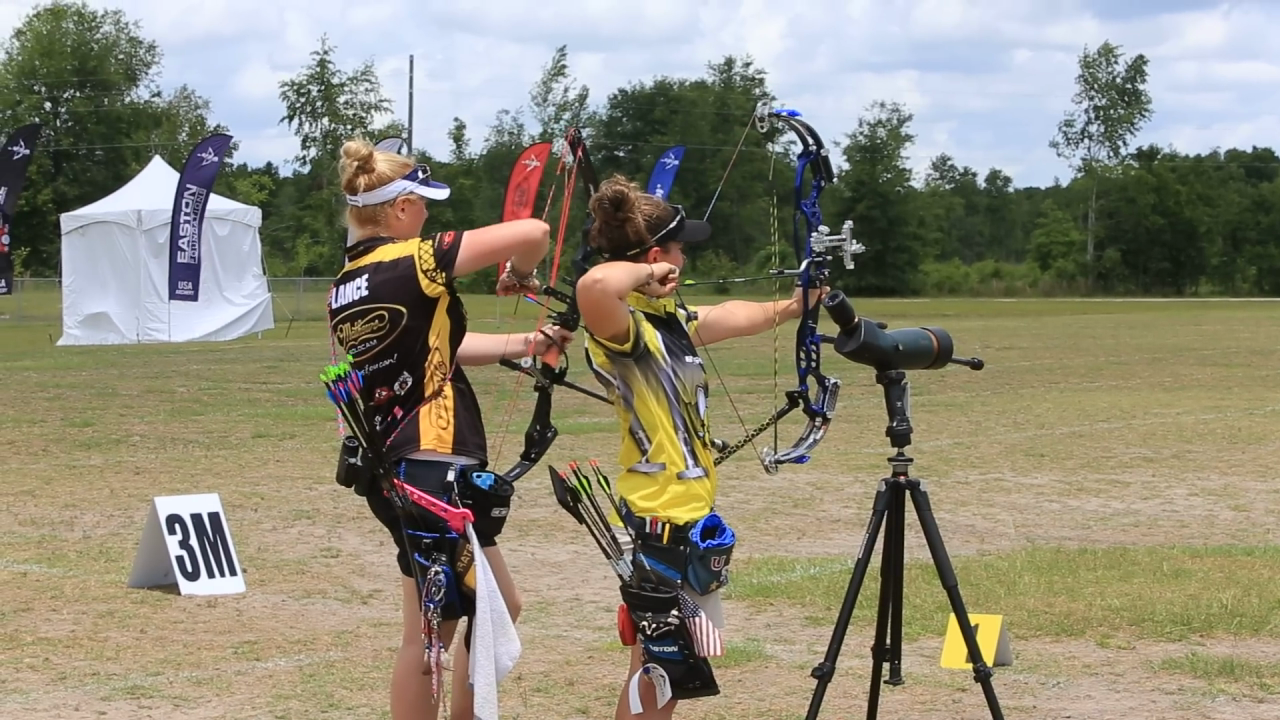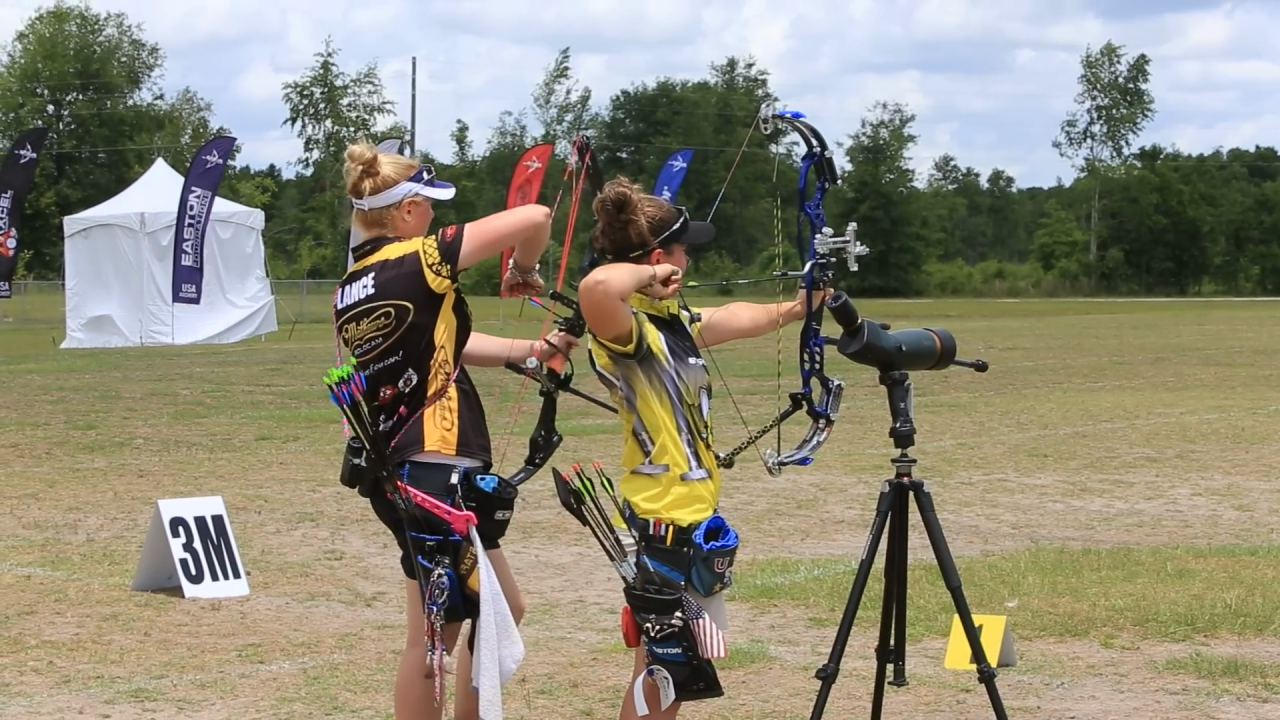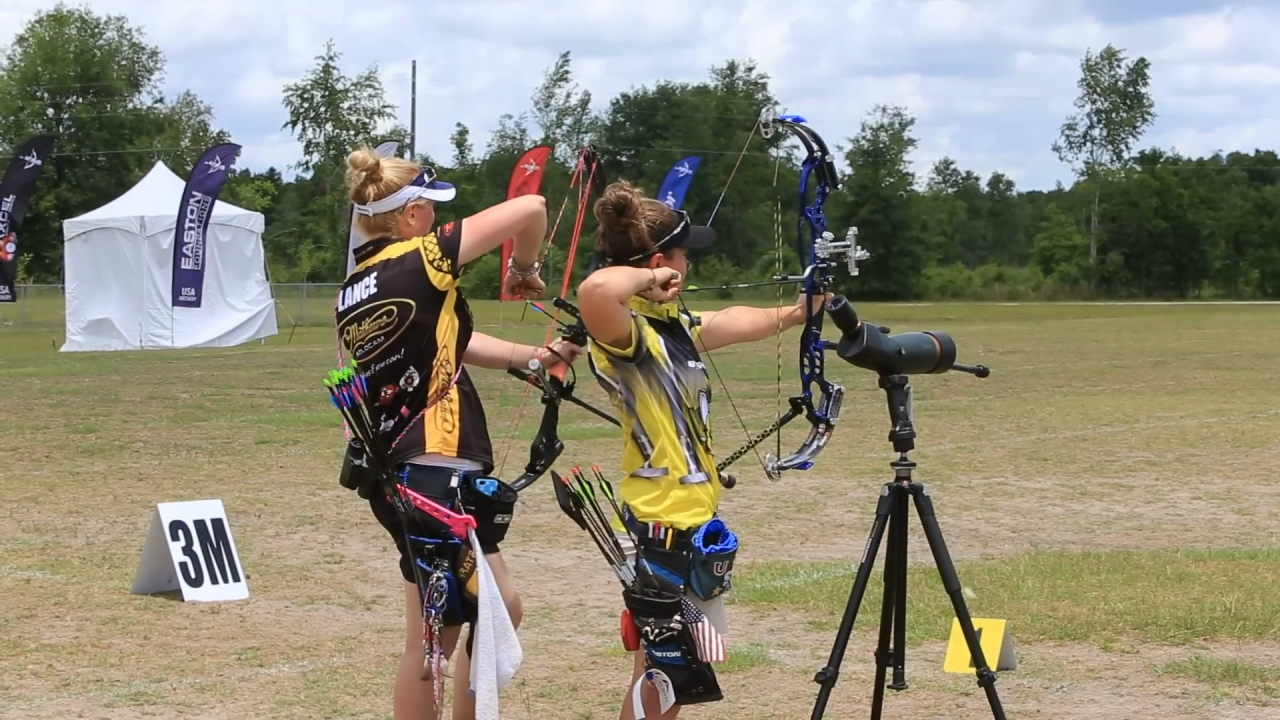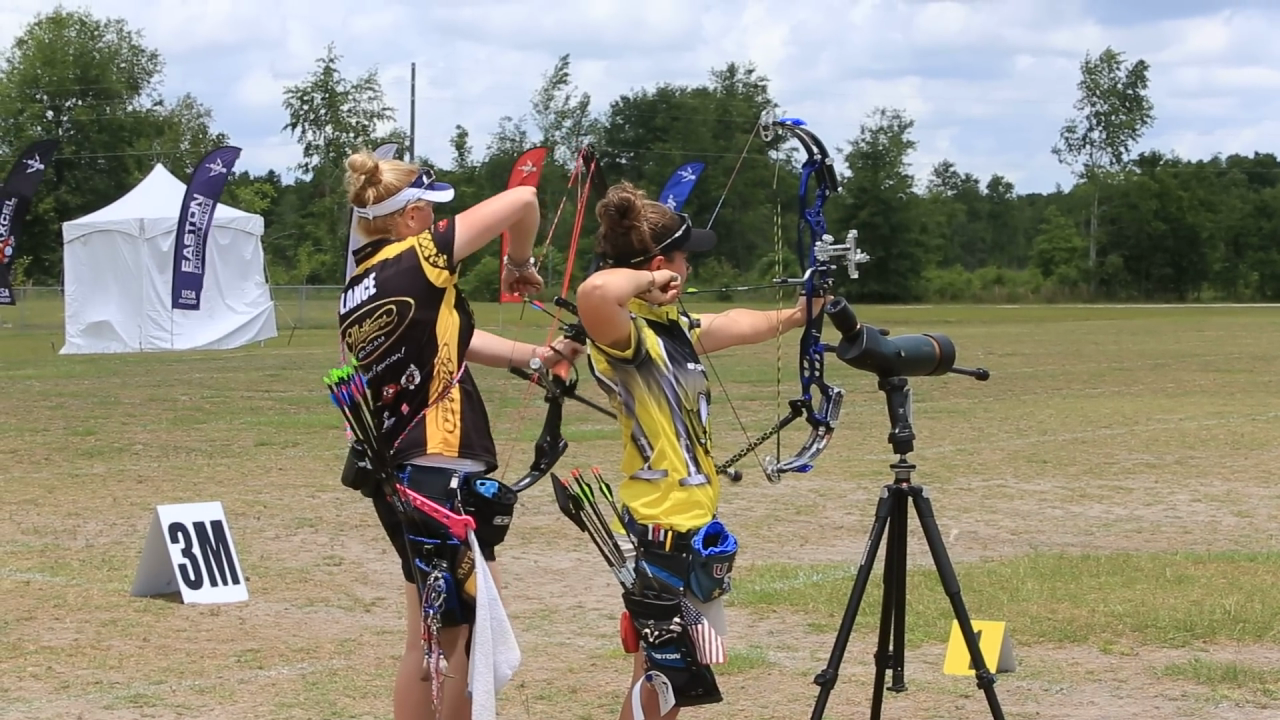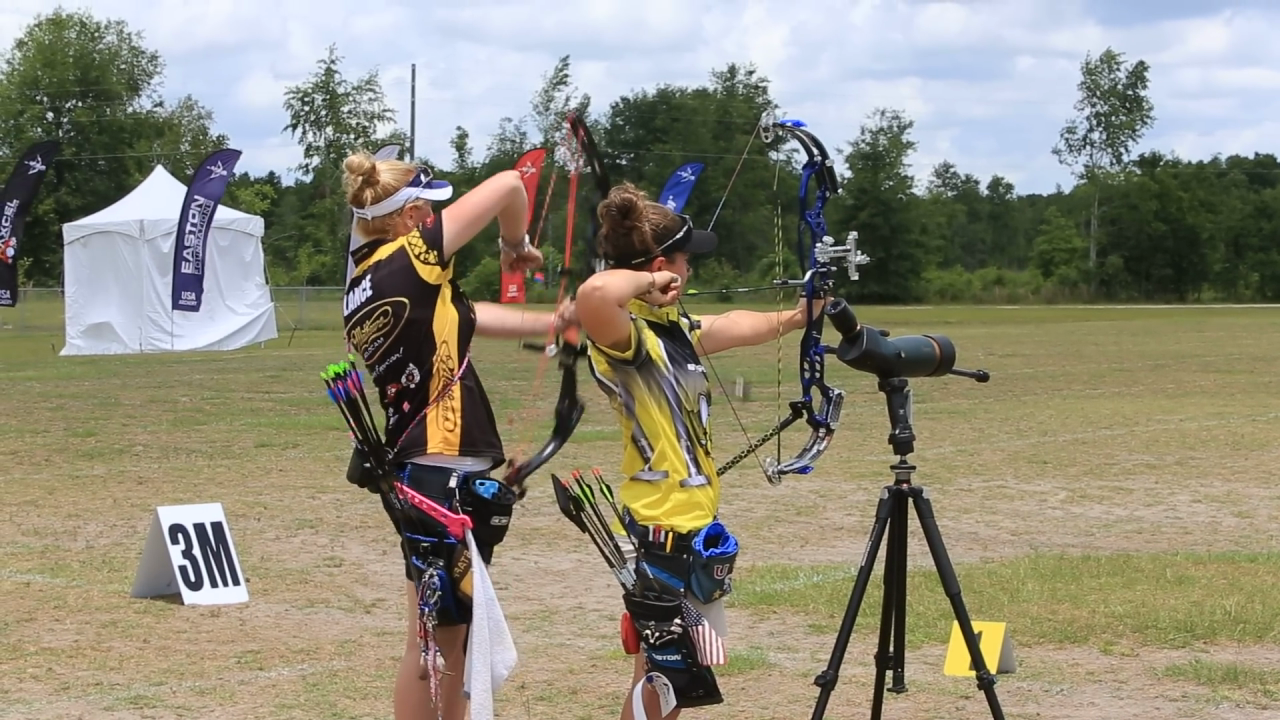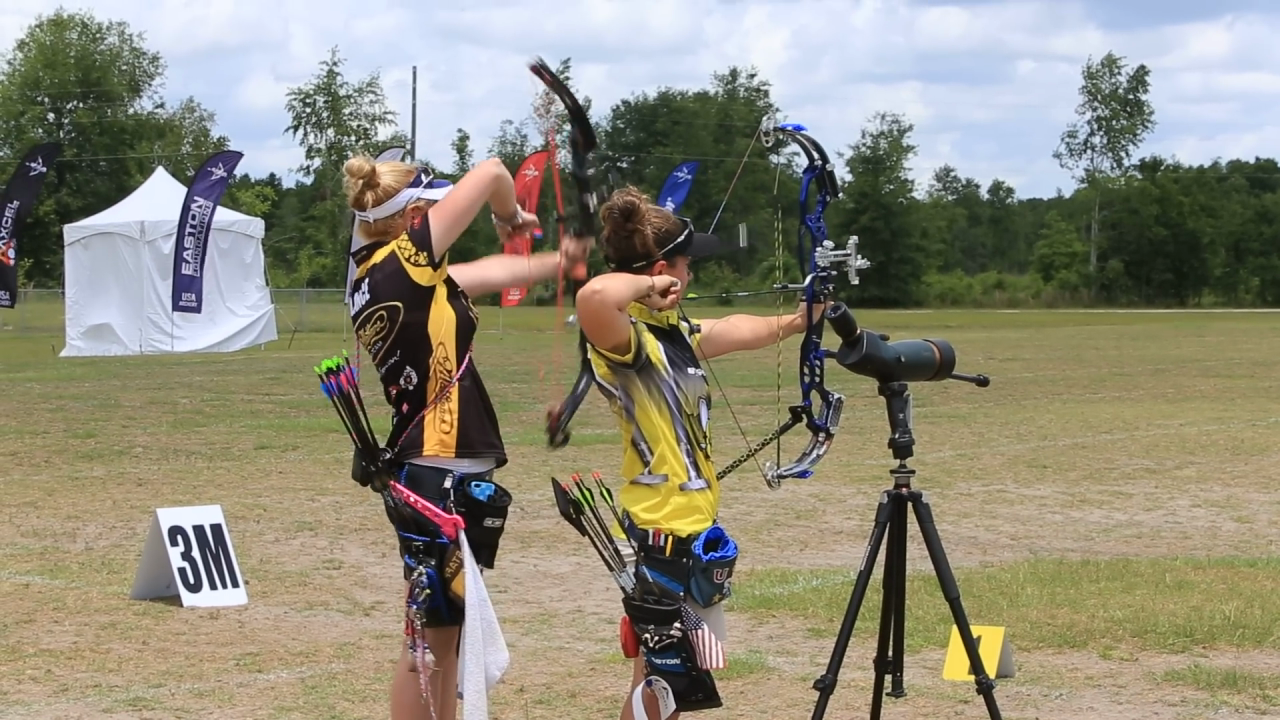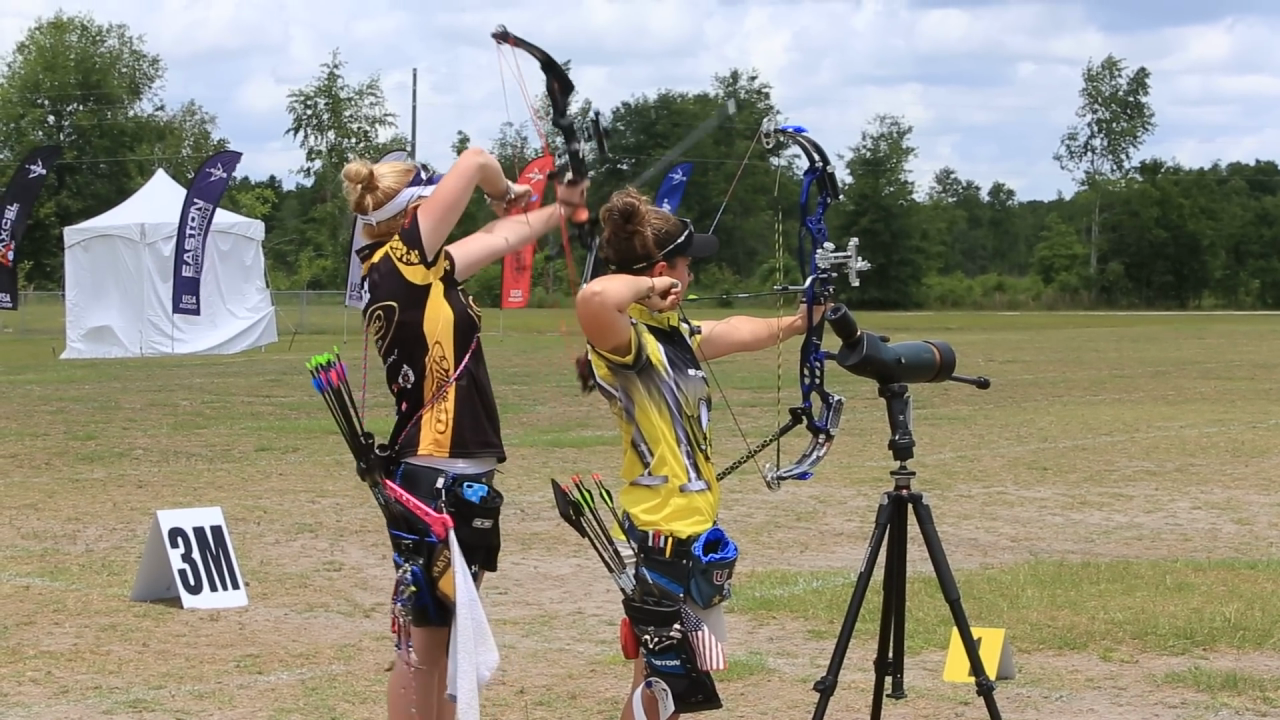
dt=0.2s
person 1, frame 1
left shoulder: (347, 285)
right shoulder: (409, 263)
right elbow: (533, 233)
left wrist: (525, 344)
right wrist: (519, 273)
left hip: (394, 470)
right hip: (432, 473)
left knee: (499, 606)
right knee: (429, 634)
person 1, frame 2
left shoulder: (352, 287)
right shoulder: (414, 263)
right elbow: (534, 217)
left wrist: (531, 350)
right wrist: (524, 269)
left hip: (397, 472)
right hip: (435, 474)
left knee: (502, 608)
right knee: (434, 636)
person 1, frame 3
left shoulder: (356, 289)
right shoulder: (416, 263)
right elbow: (530, 208)
left wrist: (534, 355)
right wrist: (525, 268)
left hip: (398, 475)
right hip: (434, 477)
left knee: (500, 608)
right knee: (432, 639)
person 1, frame 4
left shoulder: (359, 290)
right shoulder: (414, 262)
right elbow: (522, 199)
left wrist: (537, 354)
right wrist: (520, 263)
left hip: (403, 474)
right hip: (435, 478)
left knee: (479, 620)
right knee: (433, 641)
person 1, frame 5
left shoulder: (369, 283)
right shoulder: (405, 261)
left elbow: (462, 318)
right elbow: (507, 185)
left wrist: (547, 322)
right wrist: (517, 245)
left hip: (420, 473)
right hip: (438, 478)
left knee: (455, 631)
right knee: (433, 641)
person 1, frame 6
left shoulder: (382, 280)
right shoulder: (400, 264)
left elbow: (481, 273)
right elbow: (489, 173)
left wrist: (557, 261)
right wrist: (513, 218)
left hip: (434, 475)
right hip: (439, 479)
left knee: (448, 636)
right knee: (427, 642)
person 1, frame 7
left shoulder: (411, 272)
right shoulder: (397, 264)
left elbow: (491, 240)
right elbow: (473, 162)
left wrist: (558, 210)
right wrist: (506, 193)
left hip: (455, 477)
right hip: (436, 480)
left knee: (446, 637)
right knee: (424, 643)
person 2, frame 1
left shoulder: (669, 317)
right shoulder: (622, 326)
left elbow: (729, 316)
right elbow: (594, 285)
left wrist: (789, 307)
right wrist: (644, 273)
left hip: (685, 521)
right hip: (660, 527)
left knee: (666, 671)
person 2, frame 2
left shoulder: (673, 319)
right shoulder: (625, 327)
left elbow: (732, 318)
right elbow: (595, 286)
left wrist: (793, 309)
right wrist: (647, 275)
left hip: (690, 522)
right hip: (663, 528)
left knee: (671, 672)
right knee: (660, 676)
person 2, frame 3
left shoulder: (673, 322)
right shoulder: (624, 332)
left elbow: (731, 322)
right elbow: (595, 289)
left wrist: (792, 314)
right wrist: (646, 279)
left hip: (689, 528)
right hip: (662, 533)
left knee: (669, 676)
person 2, frame 4
left shoulder: (672, 325)
right shoulder: (624, 334)
left elbow: (732, 325)
right elbow: (594, 291)
left wrist: (793, 316)
right wrist: (646, 281)
left hip: (690, 529)
right hip: (661, 535)
person 2, frame 5
left shoulder: (673, 326)
right shoulder: (625, 334)
left elbow: (733, 326)
right elbow: (593, 293)
left wrist: (793, 318)
right wrist: (646, 281)
left hip: (691, 530)
right hip: (662, 535)
person 2, frame 6
left shoulder: (673, 330)
right shoulder: (625, 338)
left elbow: (734, 330)
right elbow: (593, 296)
left wrist: (792, 323)
right wrist: (646, 285)
left hip: (690, 533)
right hip: (661, 538)
person 2, frame 7
left shoulder: (673, 332)
right shoulder: (625, 340)
left elbow: (734, 332)
right elbow: (592, 297)
left wrist: (793, 325)
right wrist: (645, 287)
left hip: (691, 534)
right hip: (661, 539)
